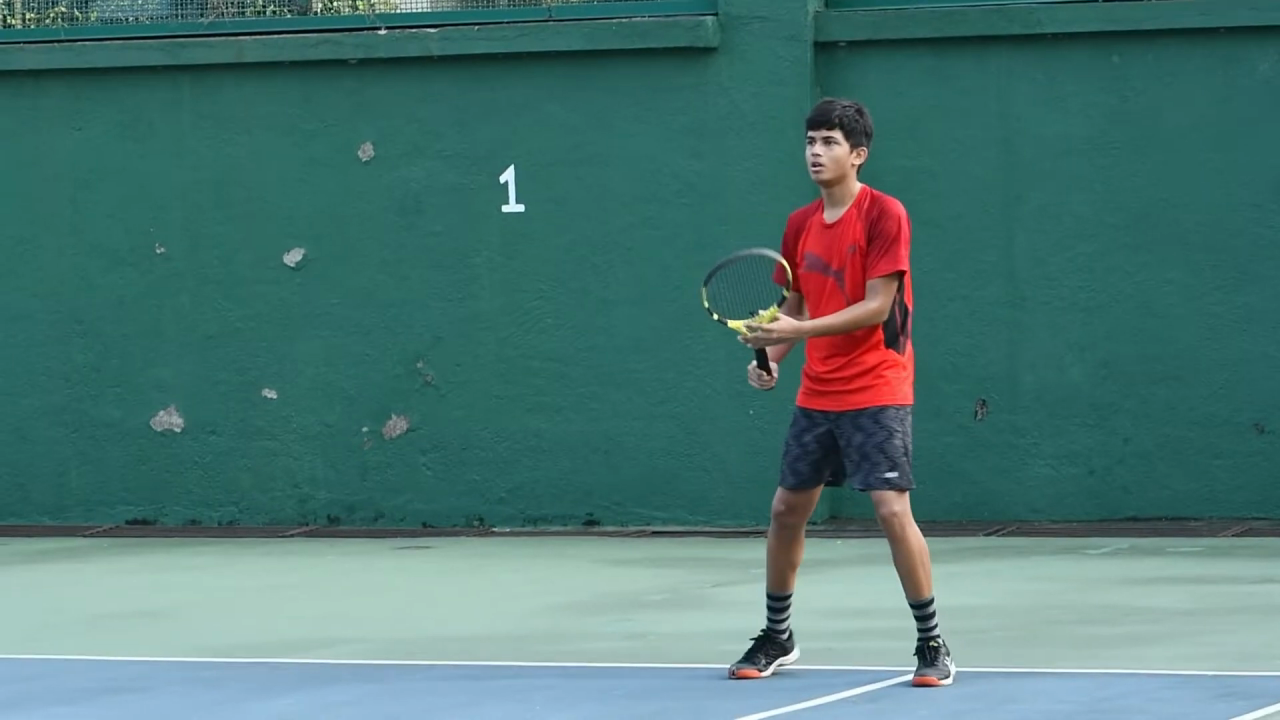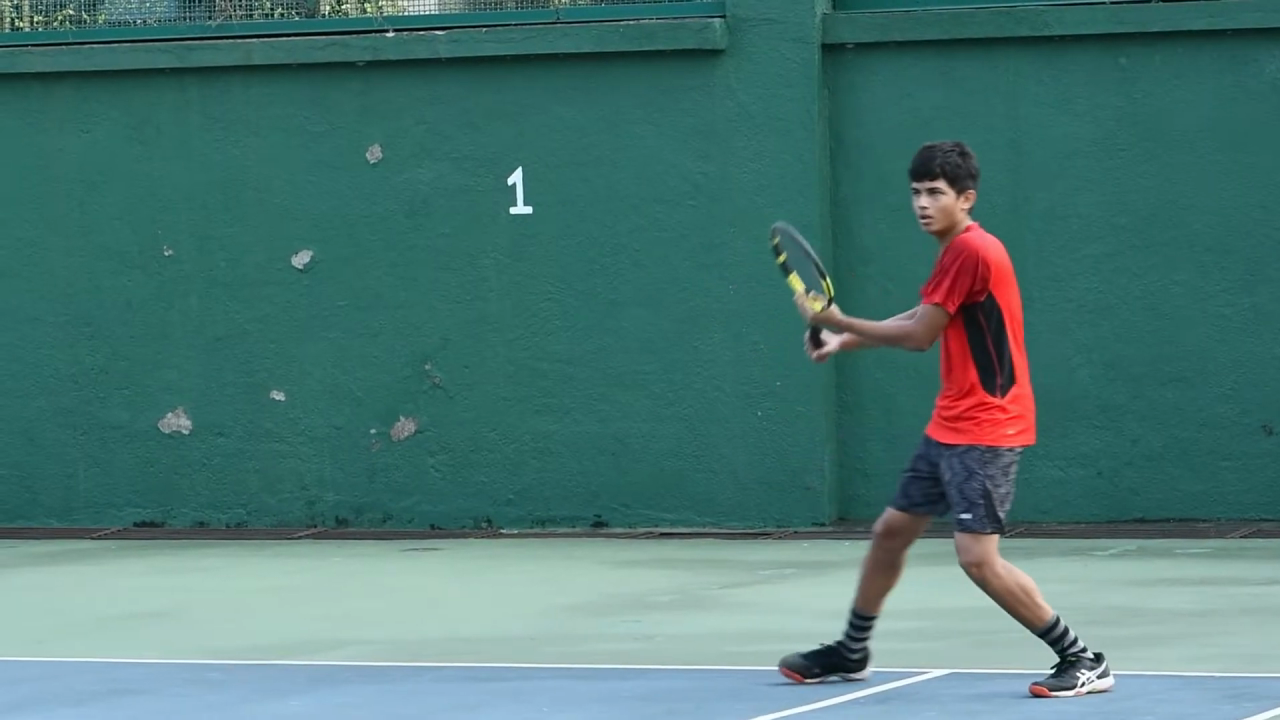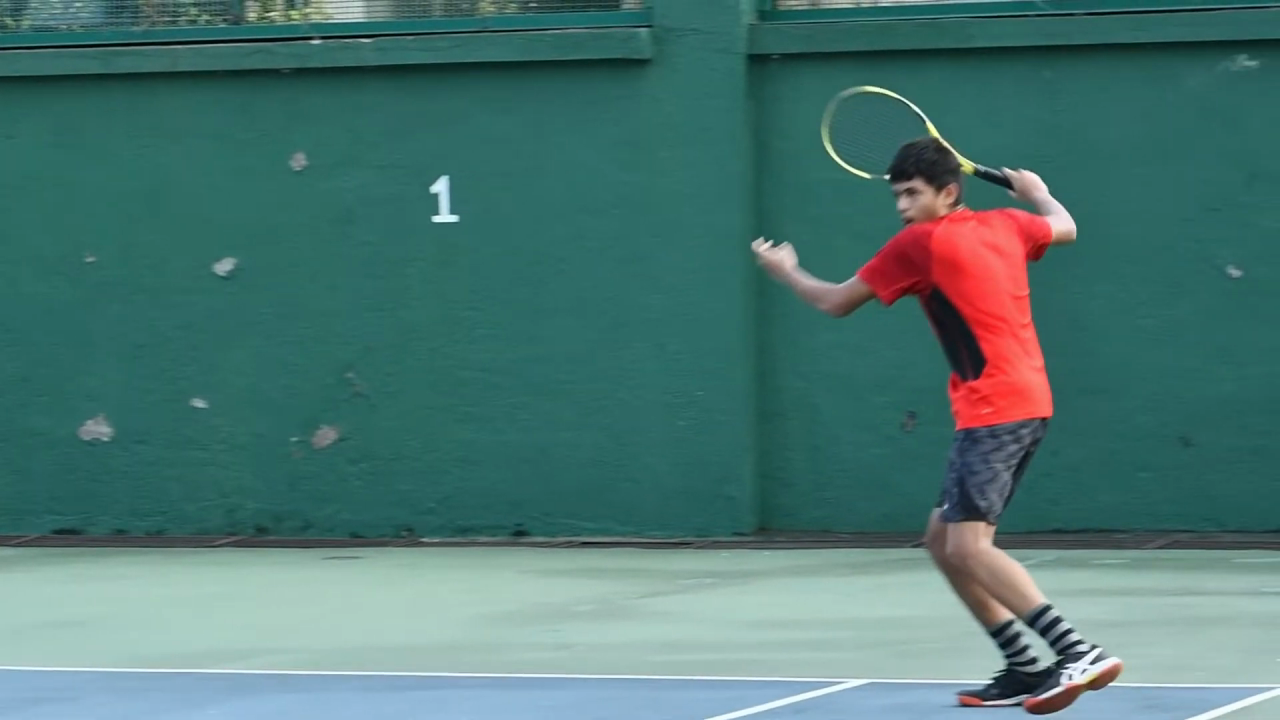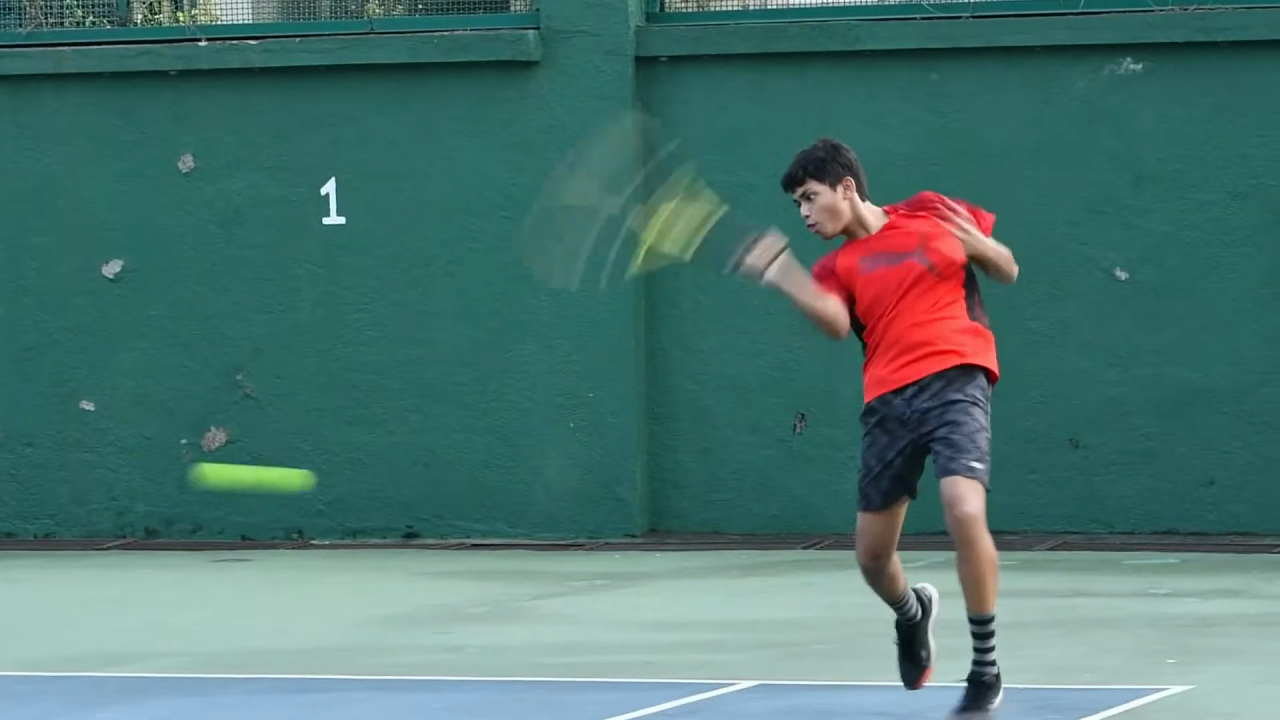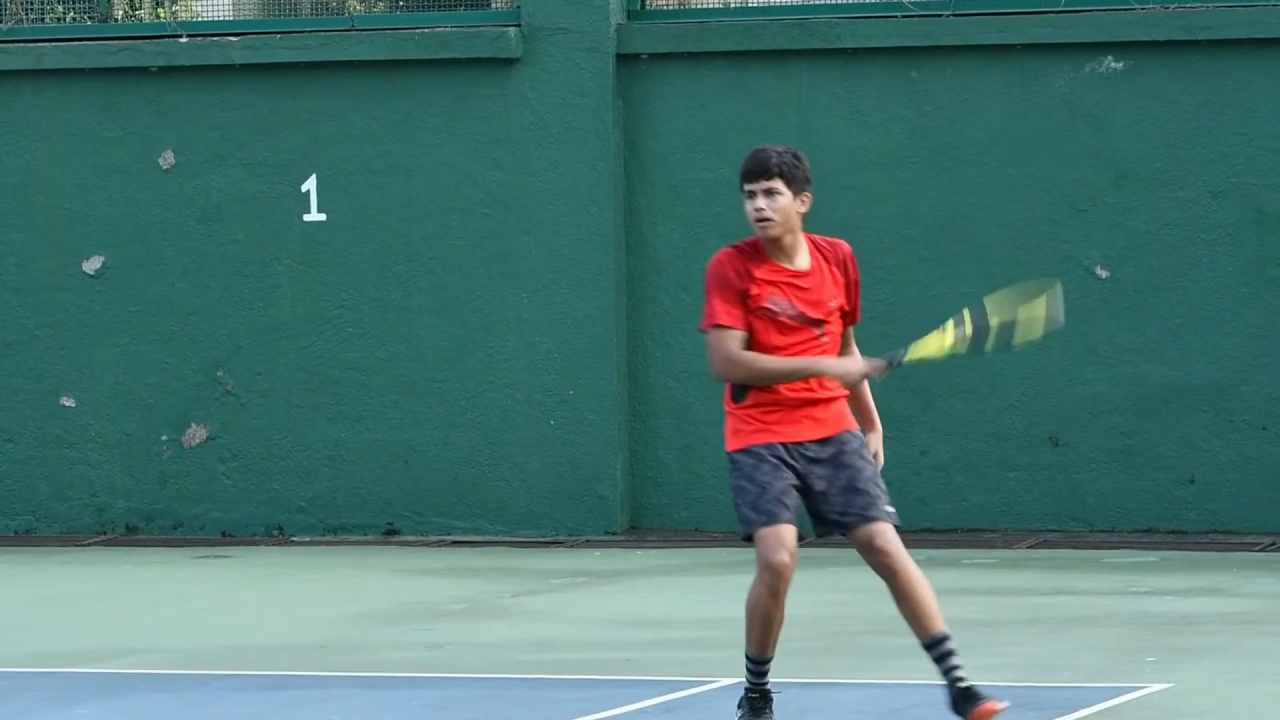
dt=1s
person 1, frame 1
left shoulder: (885, 214)
right shoulder: (798, 225)
left elbow: (878, 306)
left wrist: (800, 329)
right wrist: (769, 355)
left hip: (877, 394)
right hip: (817, 396)
left knee: (892, 513)
right knee: (786, 512)
left ankle: (932, 645)
right ankle: (776, 636)
person 1, frame 2
left shoulder: (972, 251)
right shoulder: (950, 252)
left elbow: (920, 336)
right elbow: (914, 319)
left wrist: (841, 322)
right wrist: (842, 339)
left hip: (989, 431)
right hip: (948, 427)
left knee: (978, 559)
right knee: (890, 532)
left ankle: (1084, 659)
right ankle: (850, 650)
person 1, frame 3
left shoulder: (918, 243)
right shoulder: (1007, 224)
left elbow: (835, 303)
right elbow: (1063, 227)
left wrist: (786, 271)
right wrist: (1035, 188)
left hip: (994, 412)
right hip: (1019, 406)
left knee: (968, 548)
right knee: (942, 543)
left ankle: (1079, 653)
right ankle: (1025, 668)
person 1, frame 4
left shoulder: (931, 212)
right shoulder: (836, 269)
left elbow: (1008, 270)
right elbow: (834, 321)
left wrist: (977, 241)
right wrist: (781, 272)
left hip: (956, 379)
right hip: (889, 401)
left knee: (964, 511)
right knee: (872, 553)
left ankle: (985, 673)
right ankle: (913, 613)
person 1, frame 5
left shoulder: (838, 257)
right shoulder: (729, 267)
right elbow: (727, 364)
left wrist: (870, 420)
right wrist: (821, 367)
left hip: (833, 433)
right hip: (761, 440)
left knee: (886, 548)
right knee: (777, 558)
